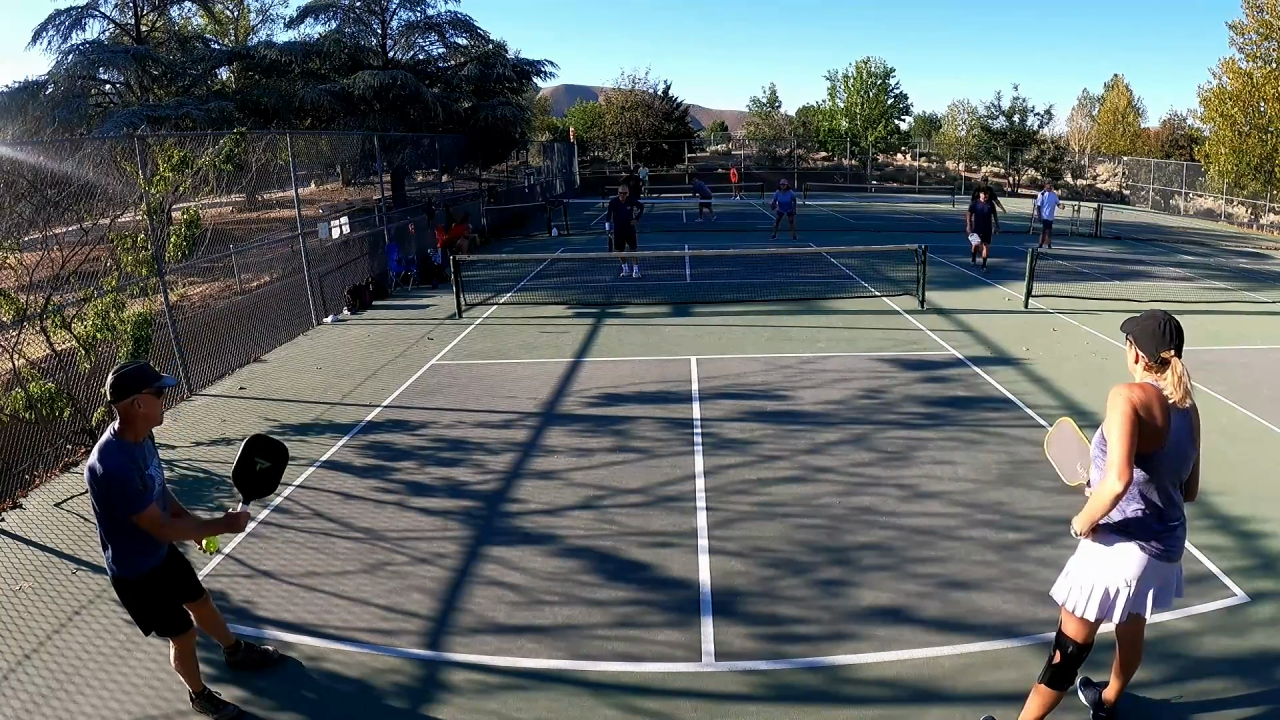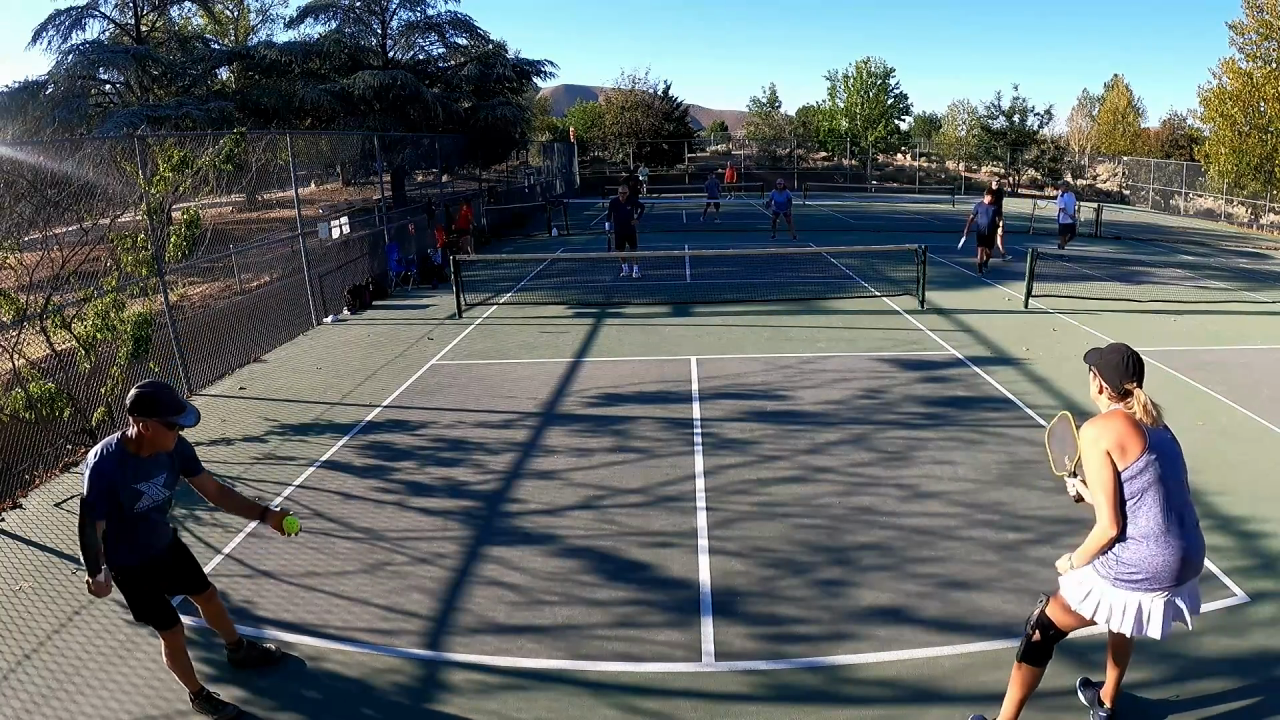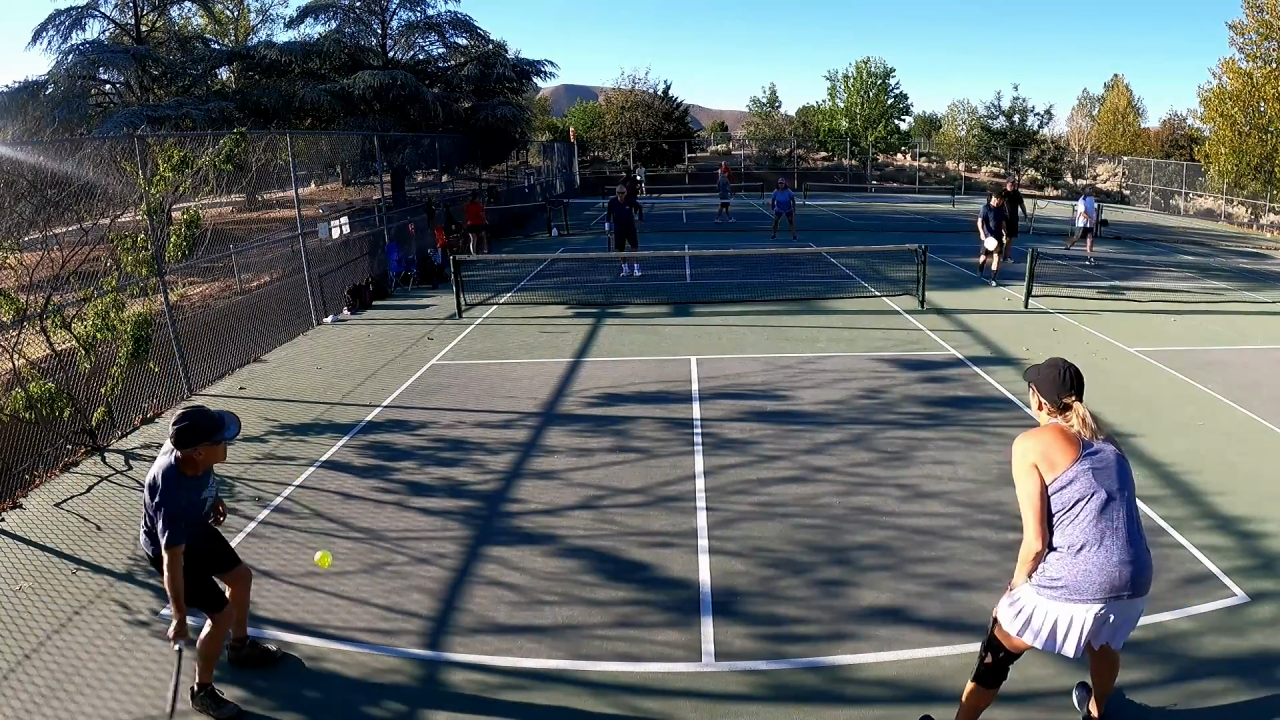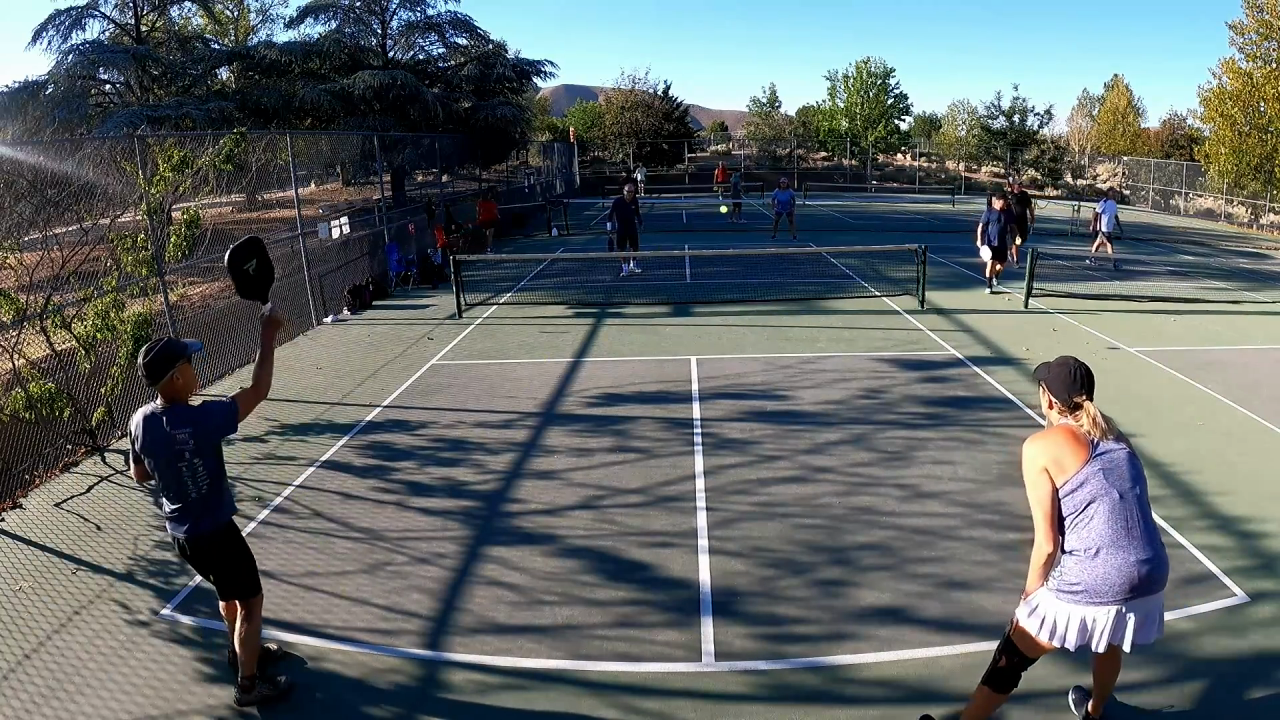
dt=0.5s
person 1, frame 1
left shoulder: (1128, 397)
right shoulder: (1187, 409)
left elbow: (1117, 482)
right elbow: (1188, 490)
left wrist: (1083, 522)
left hip: (1121, 547)
right hip: (1165, 547)
left knee: (1070, 647)
right knee: (1131, 630)
person 1, frame 2
left shoulder: (1097, 430)
right shoulder: (1155, 425)
left elbow: (1110, 528)
left wrist: (1075, 562)
right wrist: (1089, 492)
left hip: (1135, 571)
right hip: (1182, 565)
left knee: (1042, 628)
right knee: (1126, 616)
person 1, frame 3
left shoulder: (1030, 444)
right shoulder: (1104, 440)
left elbow: (1036, 542)
left wrist: (1016, 587)
left hip: (1072, 587)
right hip: (1133, 583)
left knee: (997, 651)
right knee: (1101, 639)
person 1, frame 4
left shoulder: (1041, 446)
right shoulder: (1115, 438)
left elbow: (1047, 543)
left wrist: (1031, 593)
left hip: (1090, 587)
right hip: (1149, 579)
left knee: (1010, 658)
right knee: (1110, 637)
person 2, frame 1
left shoulder: (141, 436)
right shoulder: (112, 466)
right elbow: (162, 528)
left wrist: (191, 521)
right wrist: (222, 525)
left hip: (162, 551)
right hip: (136, 571)
left knee: (200, 602)
right knee: (183, 634)
left ankle: (236, 651)
person 2, frame 2
left shoulder: (175, 447)
right shoulder: (103, 466)
left elbow: (214, 492)
right elbow: (91, 533)
left wrist: (264, 514)
right wrist: (96, 573)
left hip: (166, 543)
right hip: (130, 563)
left knee: (207, 596)
right knee: (173, 633)
left ankle: (239, 650)
person 2, frame 3
left shoulder: (191, 452)
right shoulder: (170, 493)
right elbow: (173, 561)
left wrist: (213, 498)
right wrist: (179, 618)
left hip: (197, 531)
right hip: (170, 550)
left knee: (241, 577)
right knee: (222, 614)
left ankle: (240, 648)
right ankle: (202, 692)
person 2, frame 4
left shoulder: (140, 421)
right shoulder: (201, 421)
left elbow: (140, 475)
right elbow: (258, 390)
right wrist: (268, 334)
left hip: (180, 531)
right hip: (213, 532)
left knee: (230, 593)
right knee: (250, 603)
left ankle: (245, 649)
right ankle: (249, 684)
